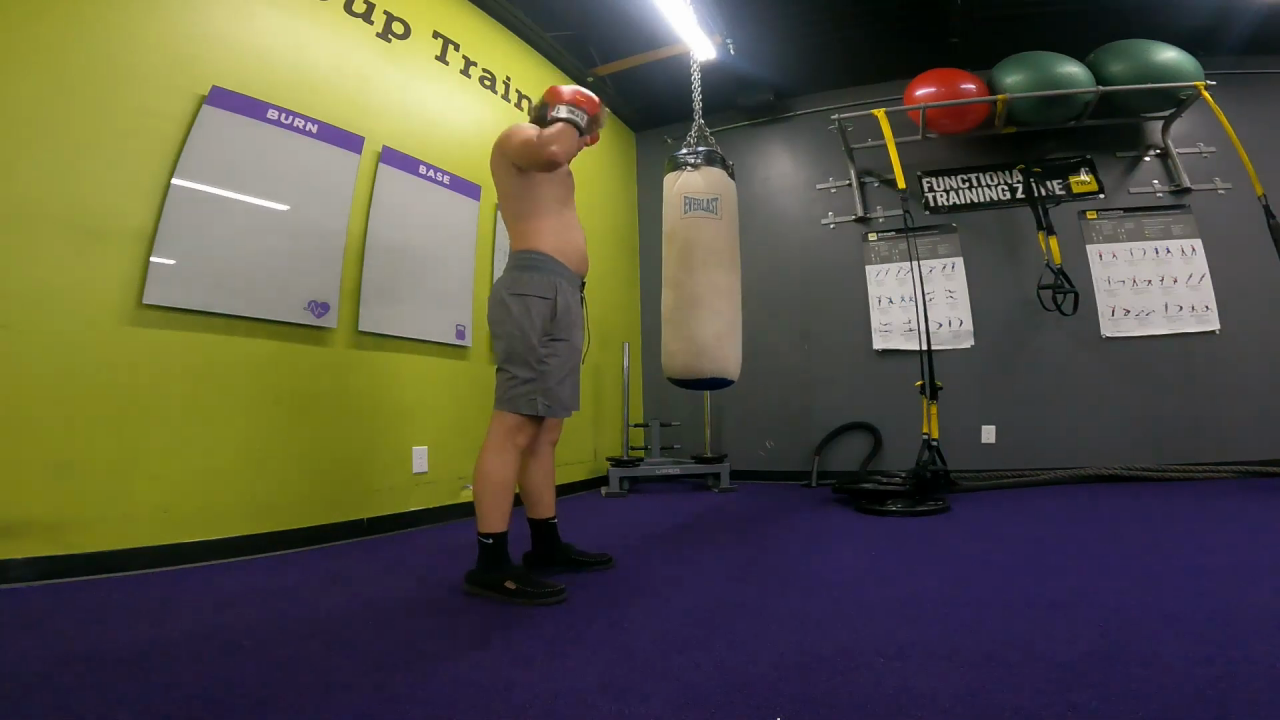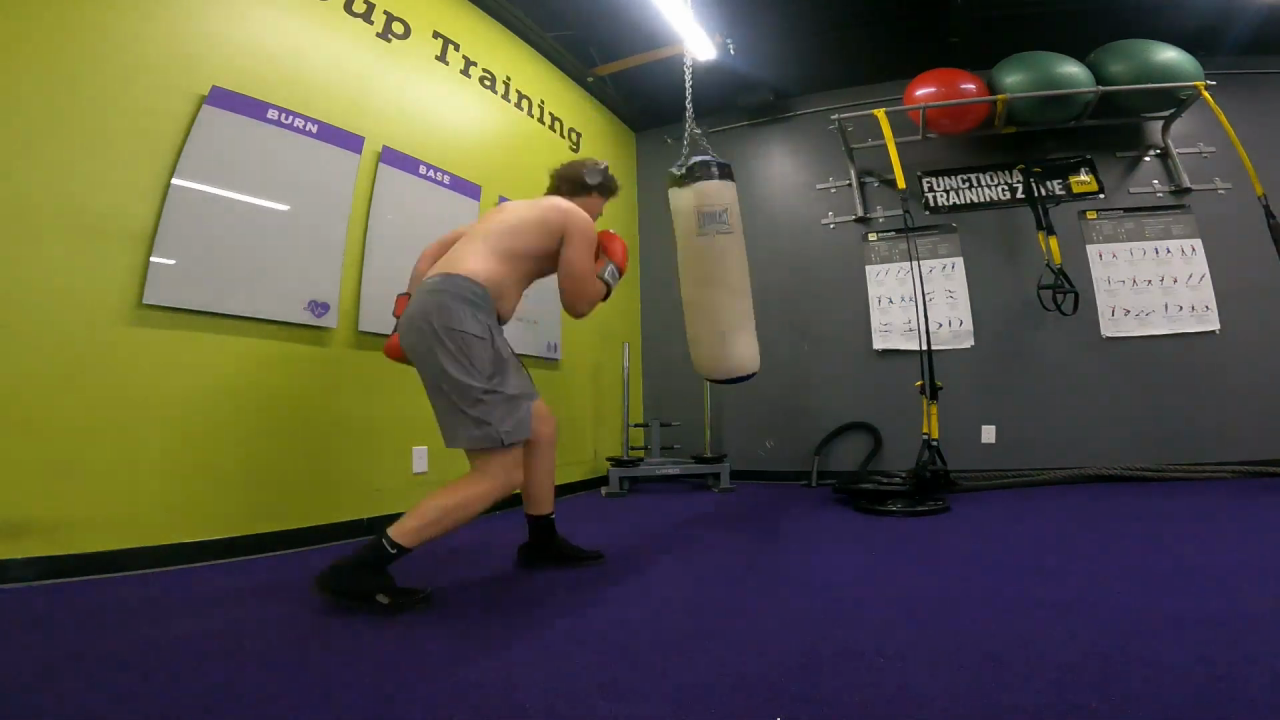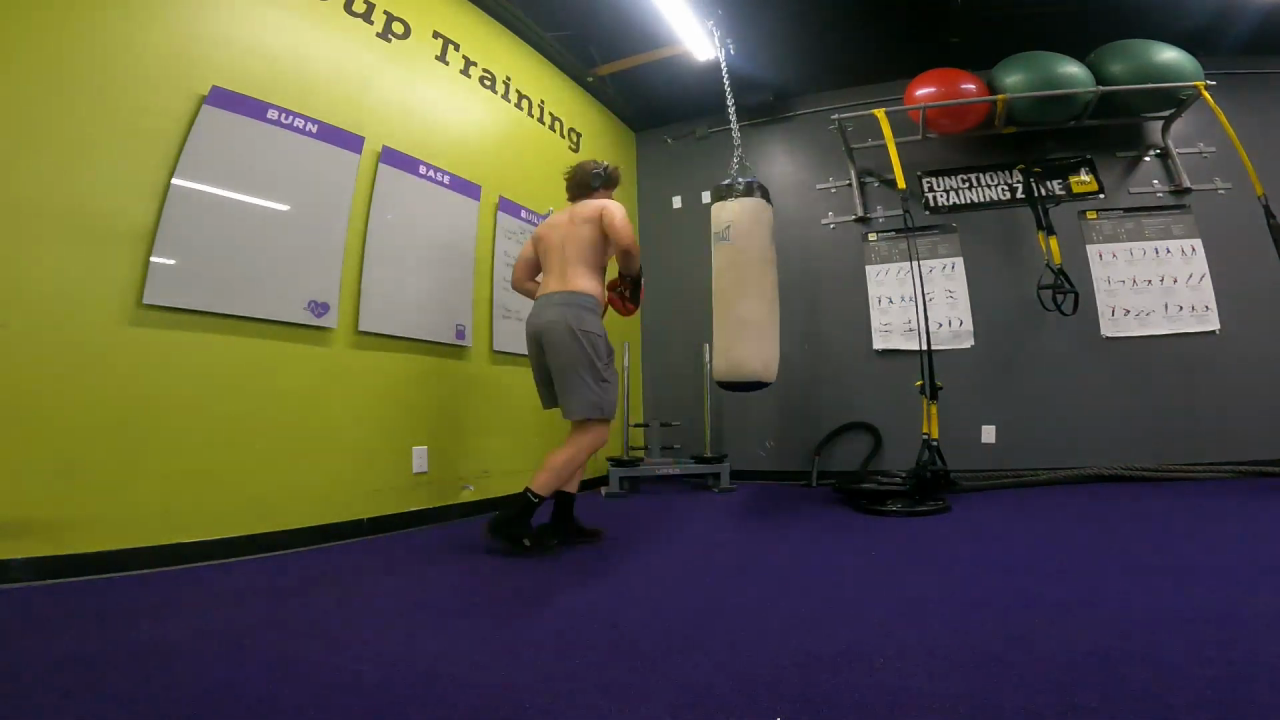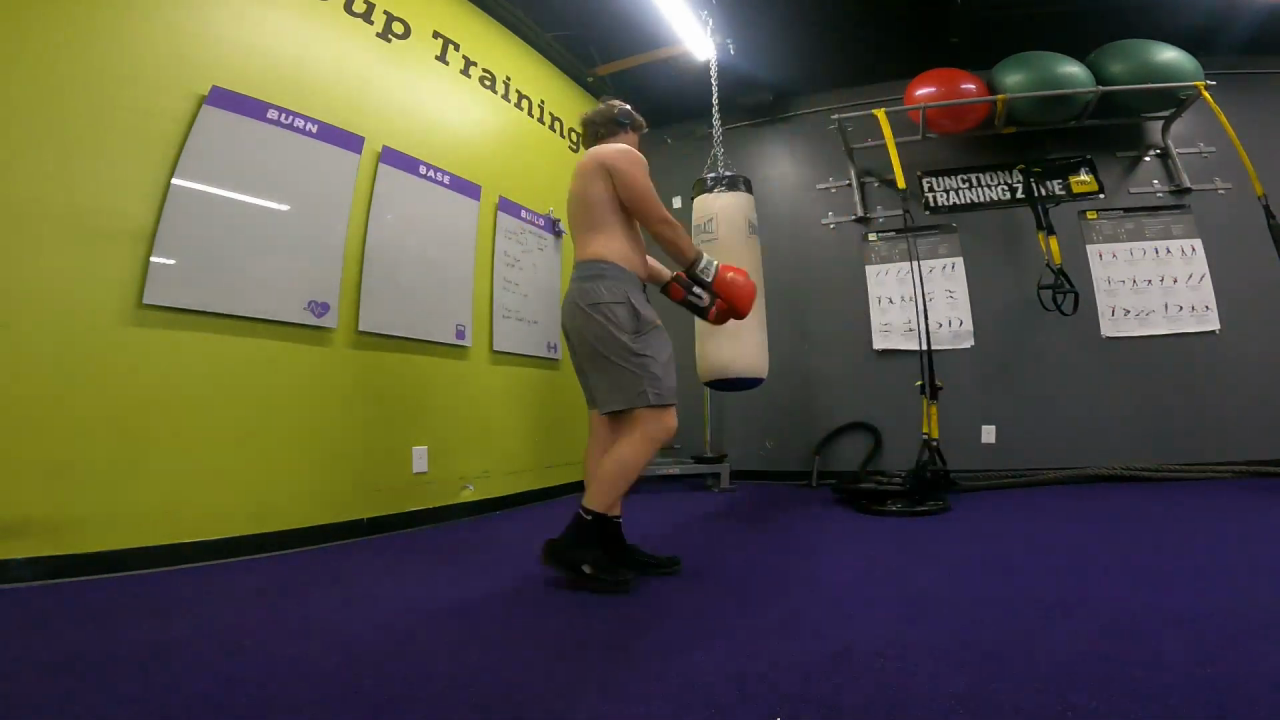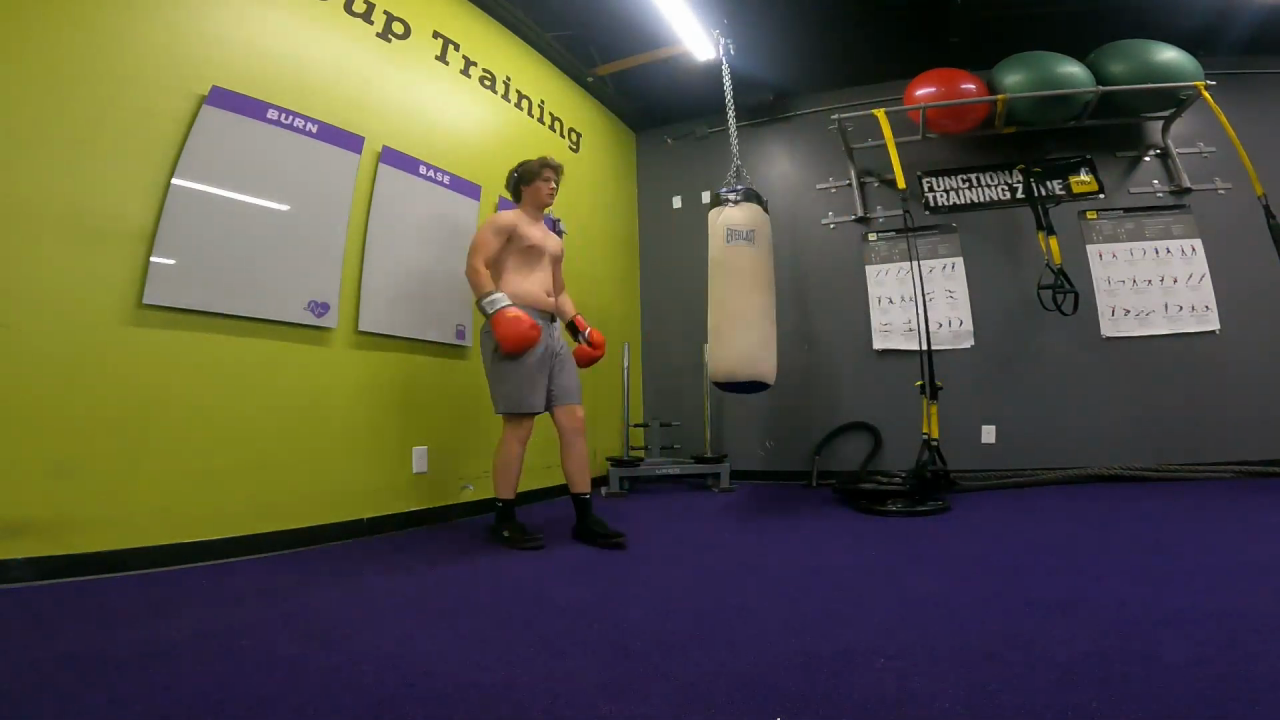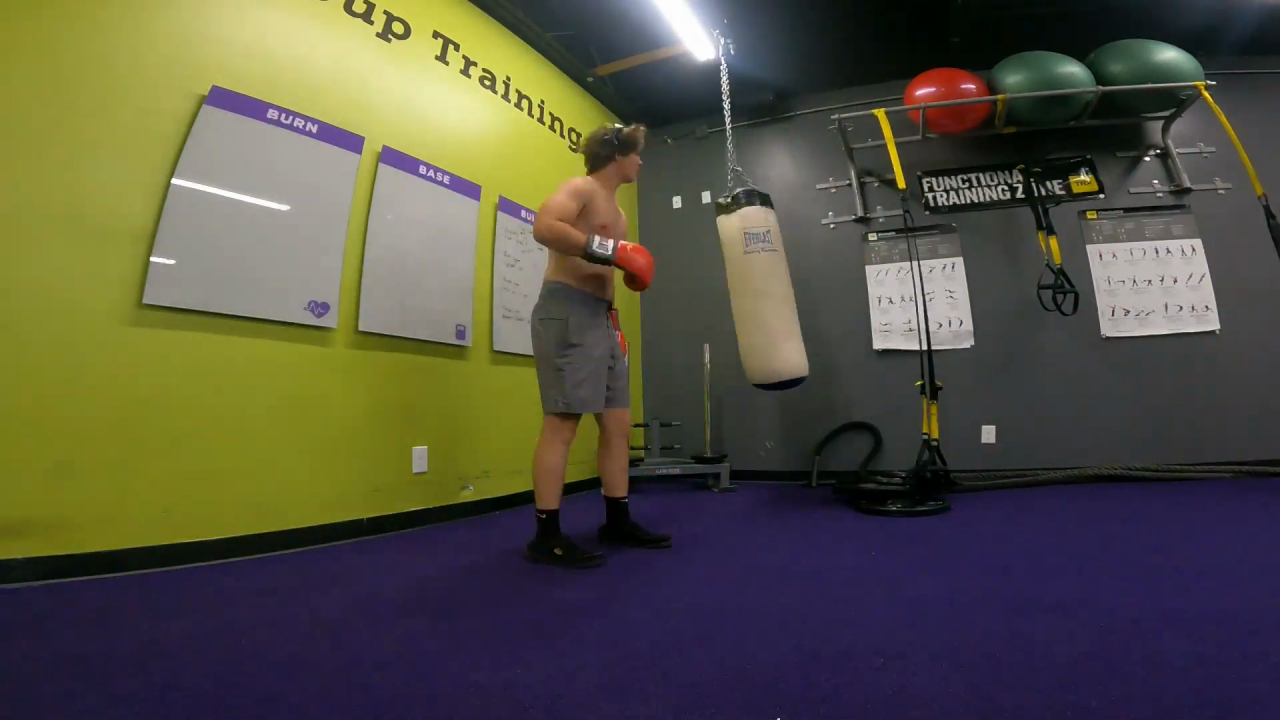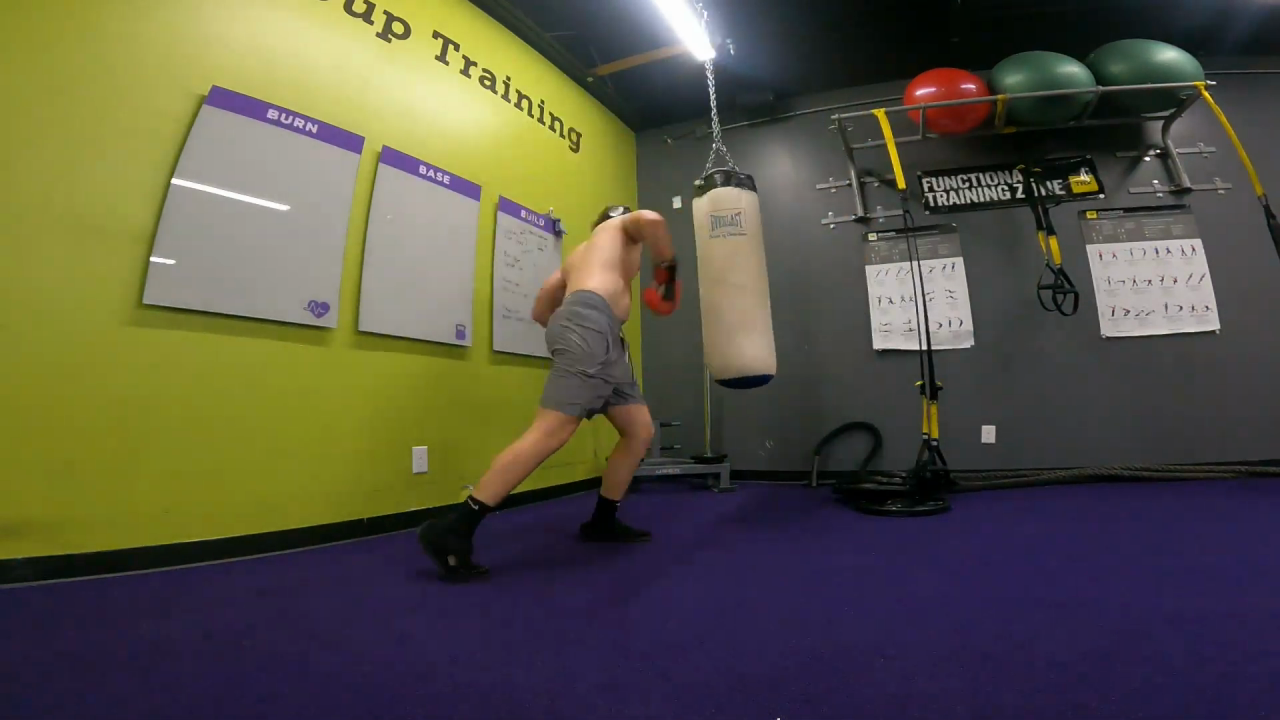
dt=0.5s
person 1, frame 1
left shoulder: (543, 161)
right shoulder: (524, 135)
right elbow: (549, 151)
right wrist: (573, 114)
left hip: (554, 298)
right hip: (539, 295)
left knee: (544, 432)
right knee: (515, 429)
left ankle: (547, 547)
right ankle: (490, 565)
person 1, frame 2
left shoulder: (518, 213)
right shoulder: (576, 219)
left elbow: (433, 250)
right elbow: (580, 305)
left wrist: (407, 309)
right wrist: (608, 272)
right hip: (456, 322)
left knee: (542, 428)
right knee: (499, 475)
left ankle: (544, 541)
right ankle: (364, 566)
person 1, frame 3
left shoulder: (548, 224)
right shoulder: (605, 207)
left elbow: (521, 280)
right elbow: (628, 243)
right wrist: (632, 283)
left hip: (545, 318)
right hip: (578, 320)
left knee: (585, 428)
right knee: (595, 434)
left ankle: (562, 520)
right ankle: (513, 515)
person 1, frame 4
left shoulder: (591, 171)
right shoulder: (620, 154)
right elbow: (658, 222)
left wrist: (689, 290)
right wrist: (706, 270)
left hip: (595, 299)
right hip: (610, 299)
left knee: (612, 428)
right knee: (656, 424)
left ankle: (609, 545)
right ankle: (578, 541)
person 1, frame 5
left shoulder: (550, 237)
right shoulder: (507, 220)
right elbow: (475, 266)
left wrist: (580, 328)
right wrist: (496, 306)
left hip: (544, 333)
right hip: (514, 329)
left knee: (574, 423)
right knee: (520, 426)
left ankle: (585, 517)
right ankle: (504, 519)
person 1, frame 6
left shoulder: (614, 209)
right shoulder: (580, 189)
right elbow: (544, 229)
right wrist: (607, 250)
left hip: (598, 321)
right hip: (568, 313)
left knee: (618, 426)
right knee: (562, 424)
left ankle: (619, 523)
right ankle: (546, 536)
person 1, frame 7
left shoulder: (579, 253)
right shoulder: (623, 225)
left elbow: (542, 308)
right elbow: (652, 221)
right wrist: (669, 272)
right hip: (589, 323)
left knee: (640, 429)
right knee: (549, 432)
left ankle: (604, 520)
right ankle: (453, 530)
